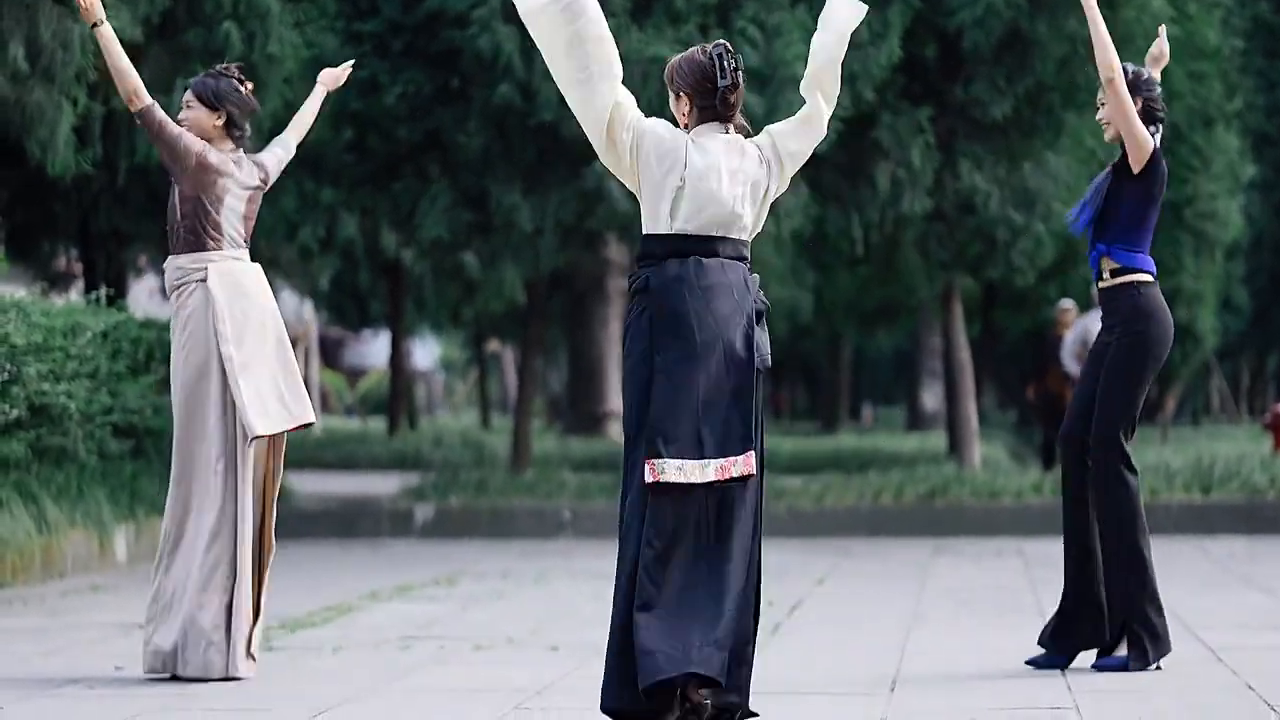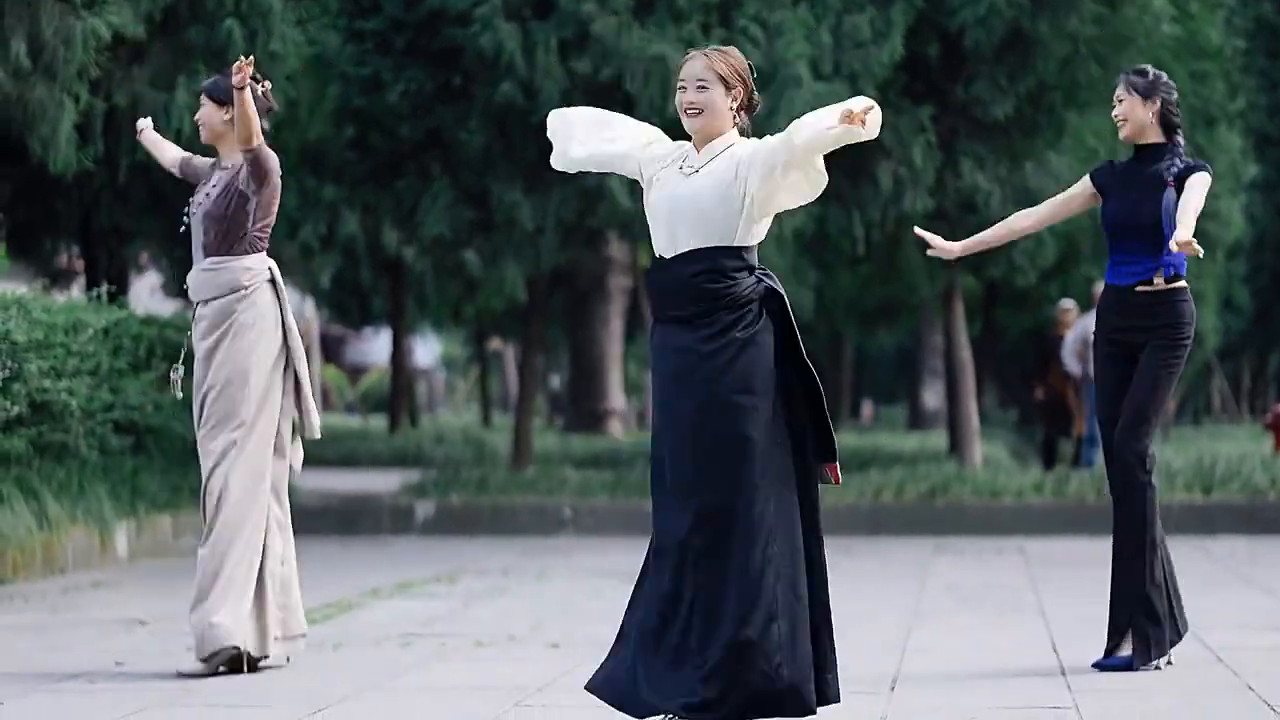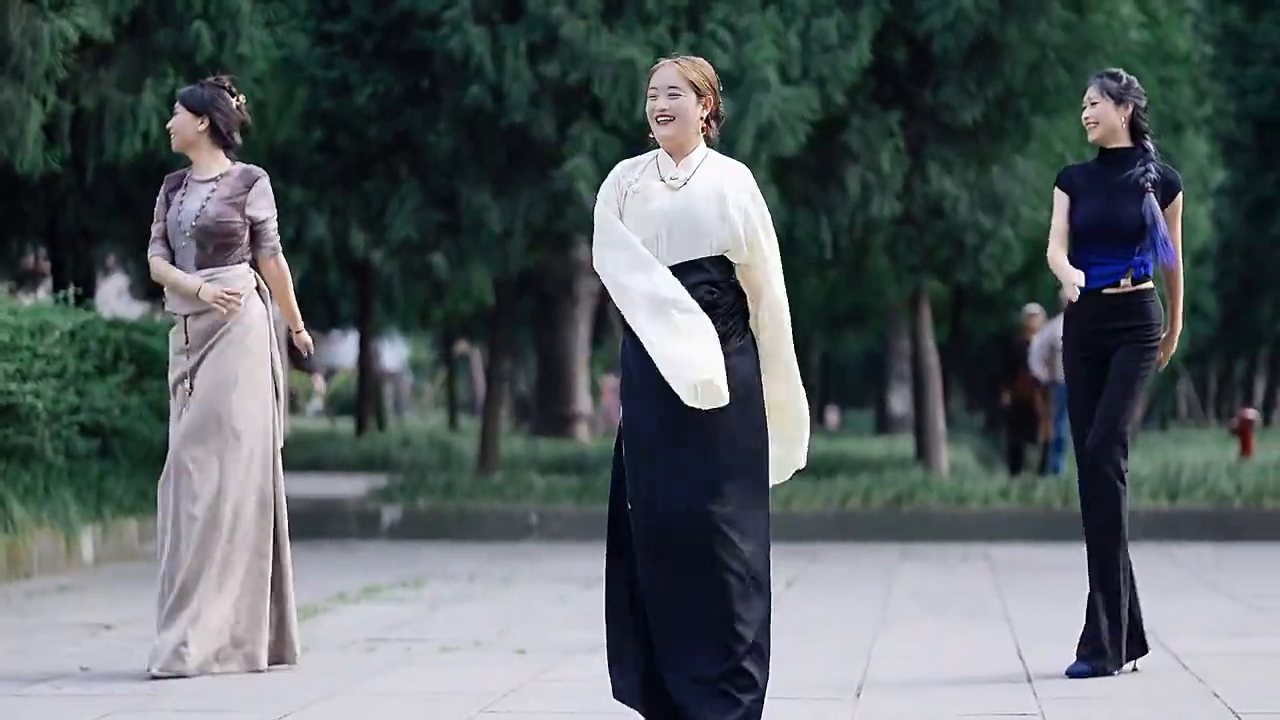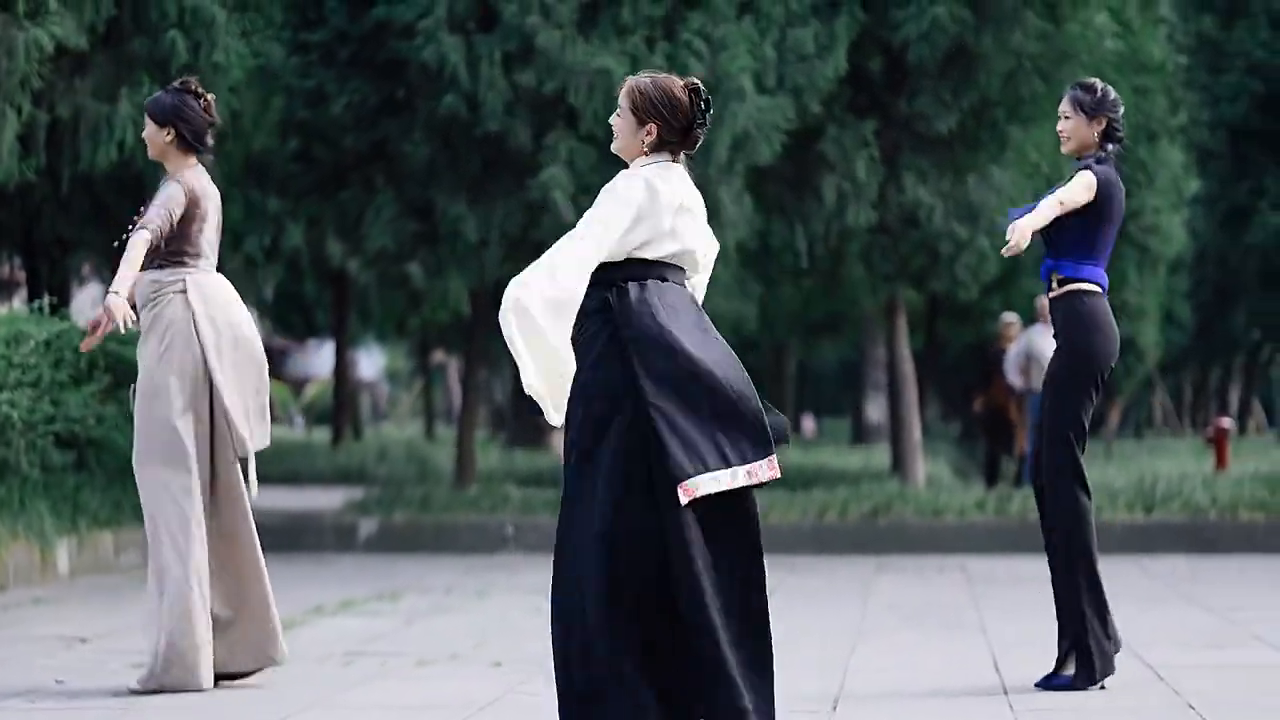
dt=0.5s
person 1, frame 1
left shoulder: (663, 147)
right shoulder: (763, 156)
left elbow: (597, 88)
right elbow: (815, 106)
left hip: (671, 316)
right hip: (735, 317)
left knee: (665, 495)
right knee: (711, 497)
person 1, frame 2
left shoulder: (753, 161)
right shoulder: (669, 158)
left elbow: (797, 143)
right elbow: (619, 134)
left wrist: (843, 117)
right wrist: (569, 124)
left hip: (736, 337)
right hip: (686, 339)
left knee: (721, 497)
right knee: (691, 498)
person 1, frame 3
left shoulder: (733, 181)
right shoulder: (624, 182)
left elbow: (766, 287)
right elbow: (619, 264)
left wrist: (776, 383)
right wrist: (677, 336)
left hip: (723, 360)
right hip: (651, 359)
left knee: (715, 516)
right knee: (652, 514)
person 1, frame 4
left shoulder: (635, 186)
right shoulder: (684, 193)
left elbow: (582, 245)
left wrist: (532, 296)
left hip: (628, 341)
right hip: (673, 344)
left knee: (617, 519)
right knee: (680, 527)
person 2, frame 1
left shoulder: (197, 160)
right shoulder: (253, 168)
left elbow: (134, 98)
right elbow: (291, 139)
right wrist: (321, 87)
left hip: (211, 309)
right hip: (246, 302)
left knee: (215, 460)
right knee: (240, 458)
left ankle: (215, 640)
right ankle: (229, 632)
person 2, frame 2
left shoulder: (262, 167)
right shoulder: (219, 170)
left elbow: (250, 134)
right elbow: (178, 159)
left wrist: (242, 91)
right wrist: (145, 133)
left hip: (248, 317)
right hip: (221, 320)
left knee: (236, 459)
right knee: (232, 463)
left ankle: (235, 626)
right ankle: (249, 626)
person 2, frame 3
left shoulder: (250, 181)
right shoulder: (173, 186)
left elbow: (269, 259)
right elbow: (156, 264)
left wrist: (296, 328)
right wrist: (196, 287)
left hip: (238, 330)
right hip: (191, 334)
left knee: (225, 471)
right knee: (207, 472)
left ankle: (217, 636)
right ankle: (245, 634)
person 2, frame 4
left shoulder: (179, 186)
right shoulder: (198, 187)
left elbow: (143, 238)
left wrist: (118, 293)
right wrist: (114, 304)
left hip: (182, 327)
right hip: (190, 326)
left knee: (174, 475)
right knee: (209, 481)
left ankle: (184, 654)
right ankle: (235, 640)
person 3, frame 1
left shoulder: (1144, 156)
right shoulder: (1133, 163)
left elbow: (1117, 83)
left wrist: (1091, 9)
right wrist: (1153, 69)
left hip: (1136, 319)
right hip: (1119, 322)
left knee: (1107, 453)
right knee: (1077, 446)
left ankle: (1141, 635)
right ankle: (1082, 623)
person 3, frame 2
left shoulder: (1191, 171)
right shoulder: (1111, 176)
left elbow: (1191, 206)
right elbow: (1036, 215)
left wrist: (1183, 234)
right wrist: (963, 246)
left hip: (1166, 322)
right hip: (1114, 322)
left knee: (1131, 449)
right knee: (1118, 458)
left ankle: (1142, 630)
right ankle: (1158, 615)
person 3, frame 3
left shoulder: (1162, 179)
right shoulder: (1072, 179)
left elbow: (1173, 259)
right elbow: (1058, 244)
left wrist: (1173, 322)
right wrist: (1066, 273)
left hip: (1135, 324)
right hip: (1084, 326)
left knee: (1104, 451)
right knee: (1091, 457)
left ankle: (1106, 640)
right ankle: (1121, 633)
person 3, frame 4
left shoulder: (1092, 176)
right shoulder: (1098, 181)
left elbow: (1059, 201)
left wrist: (1029, 221)
left hip: (1083, 330)
right hip: (1081, 330)
left knee: (1060, 471)
right knee: (1049, 471)
left ankle: (1086, 650)
right ankle: (1090, 638)
